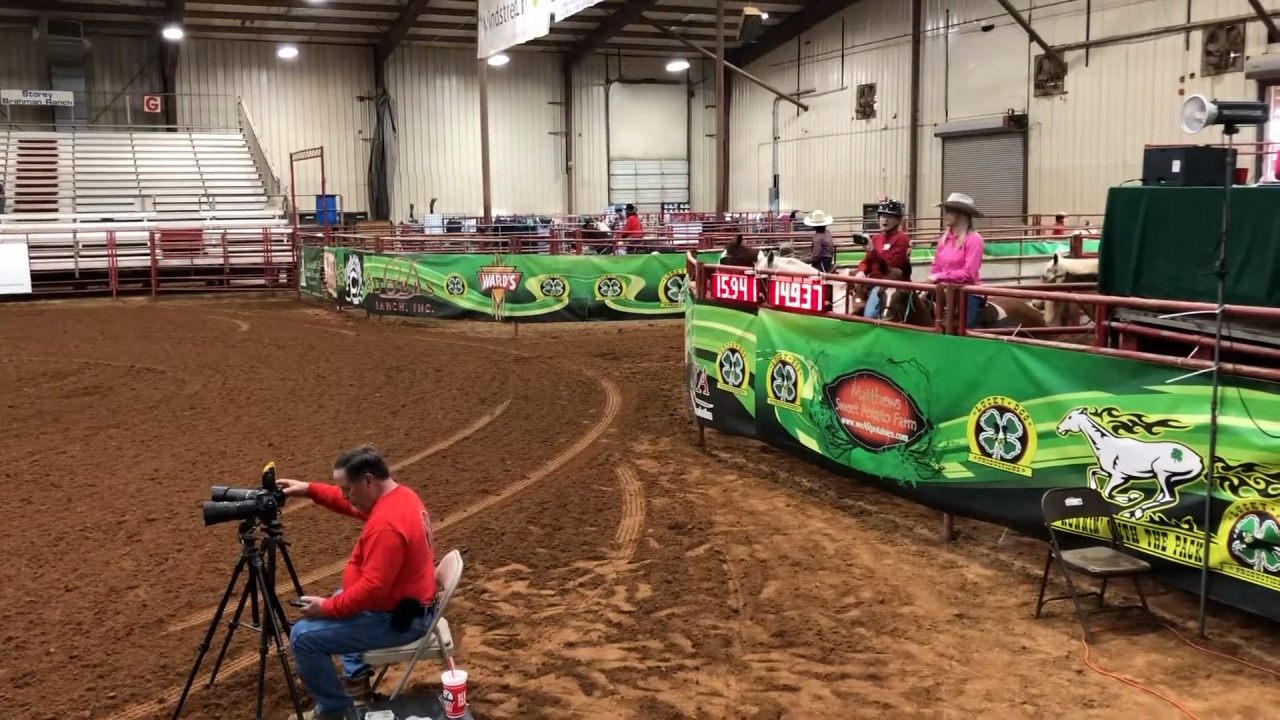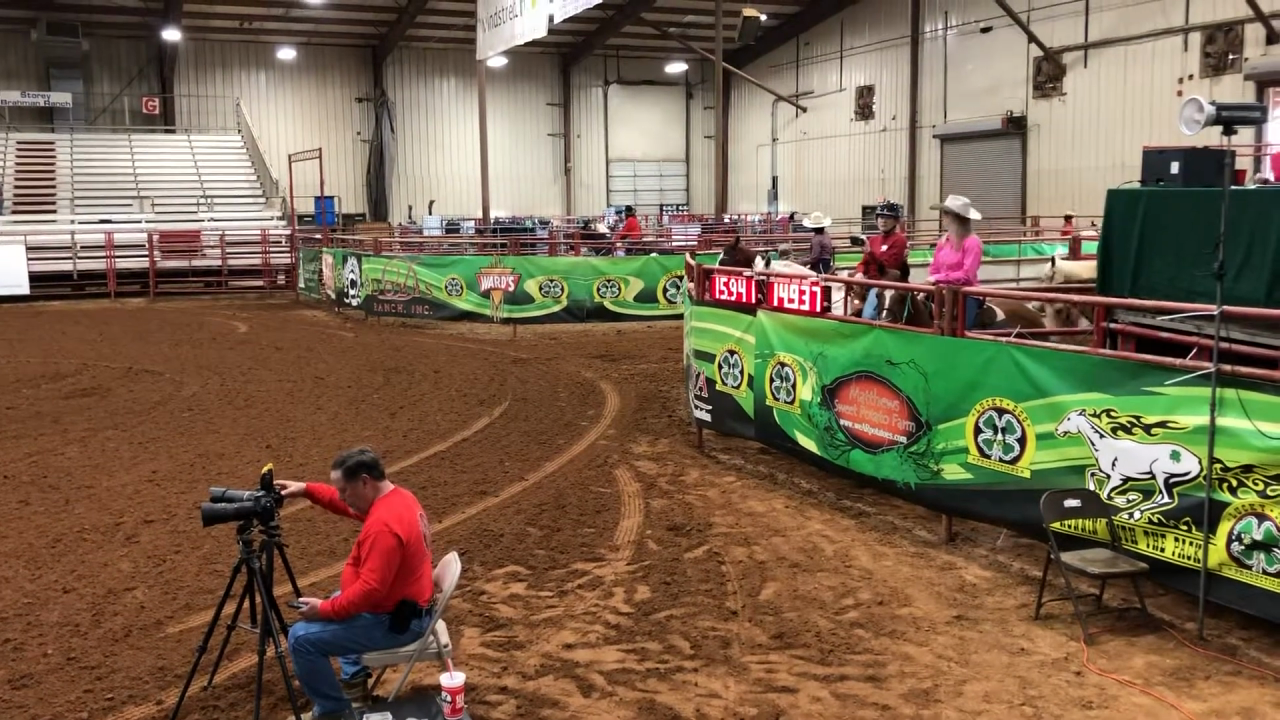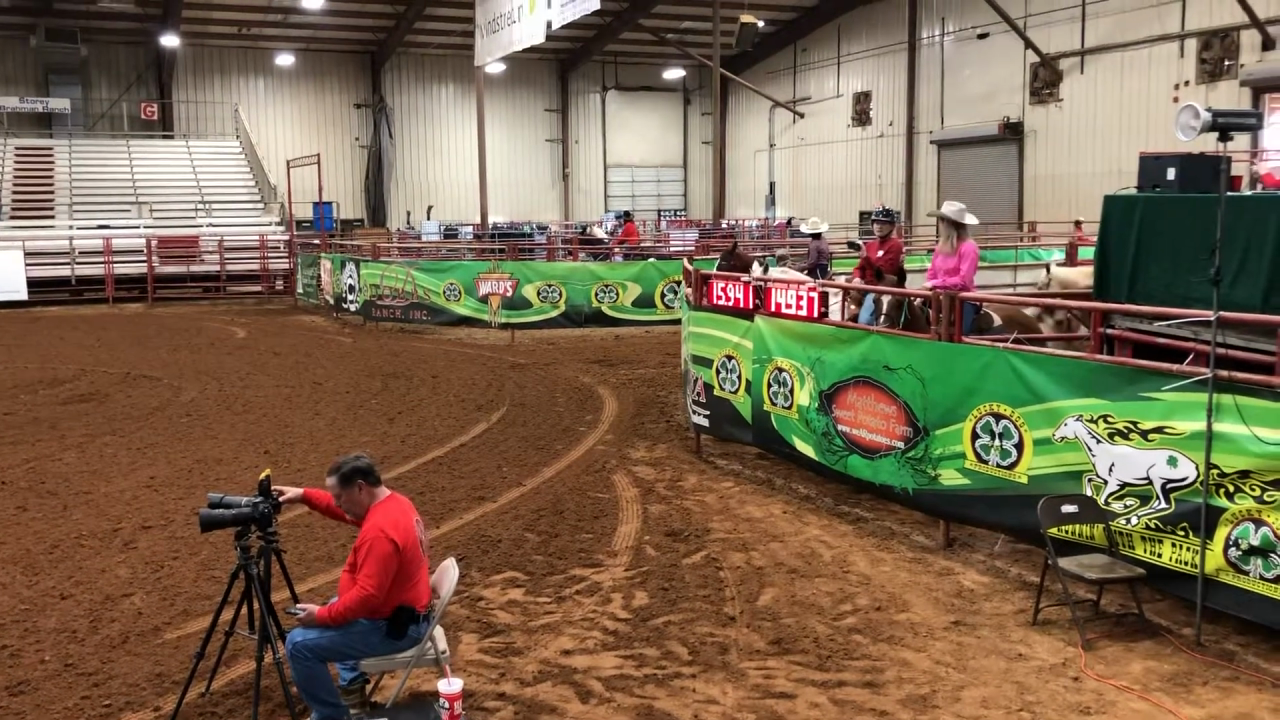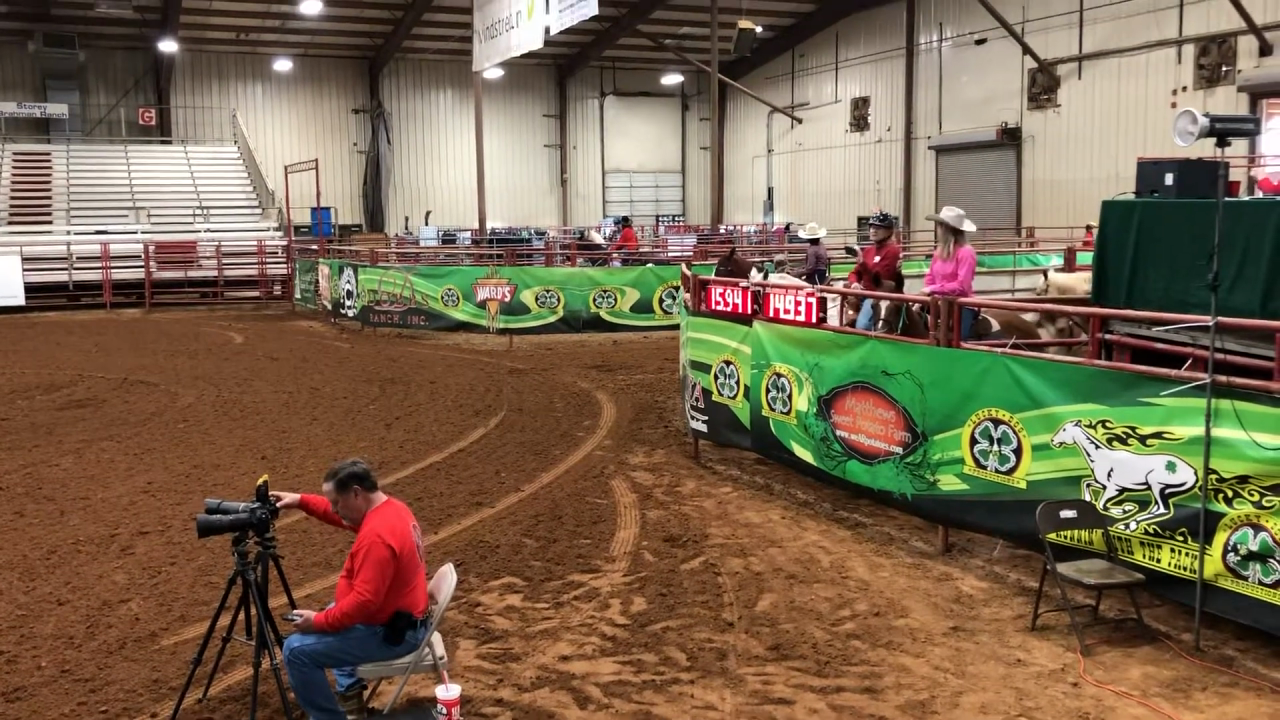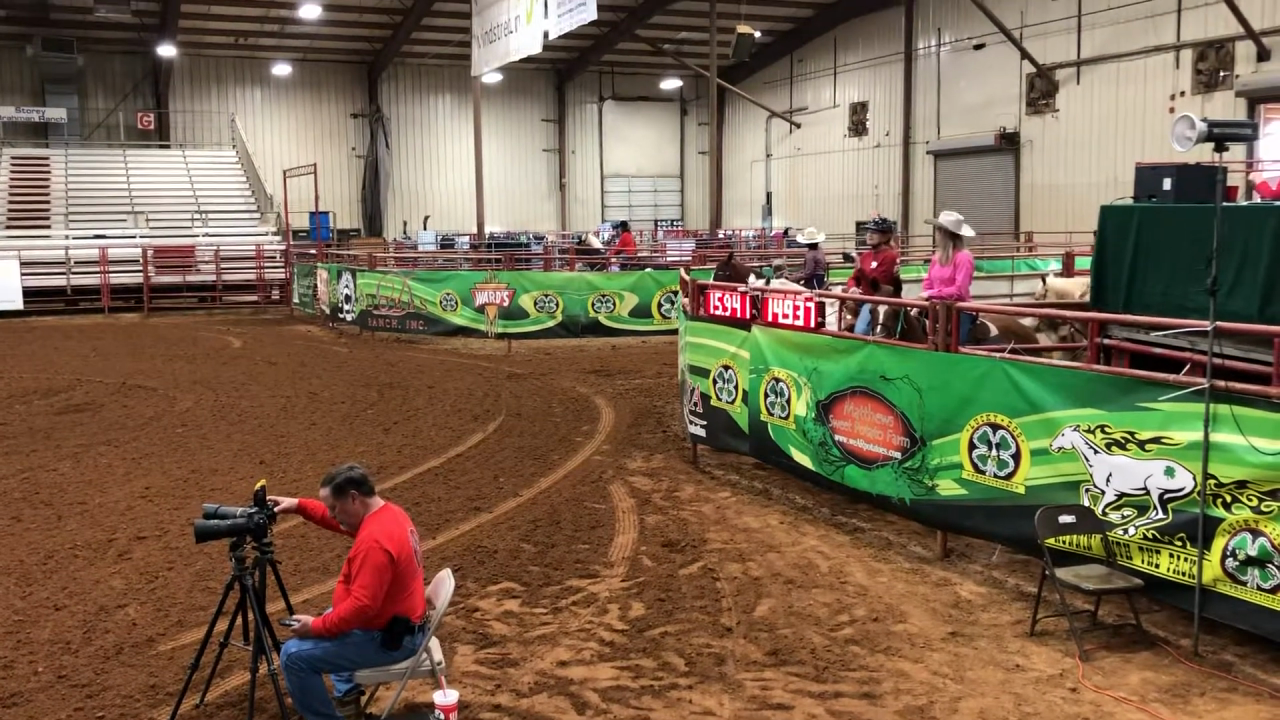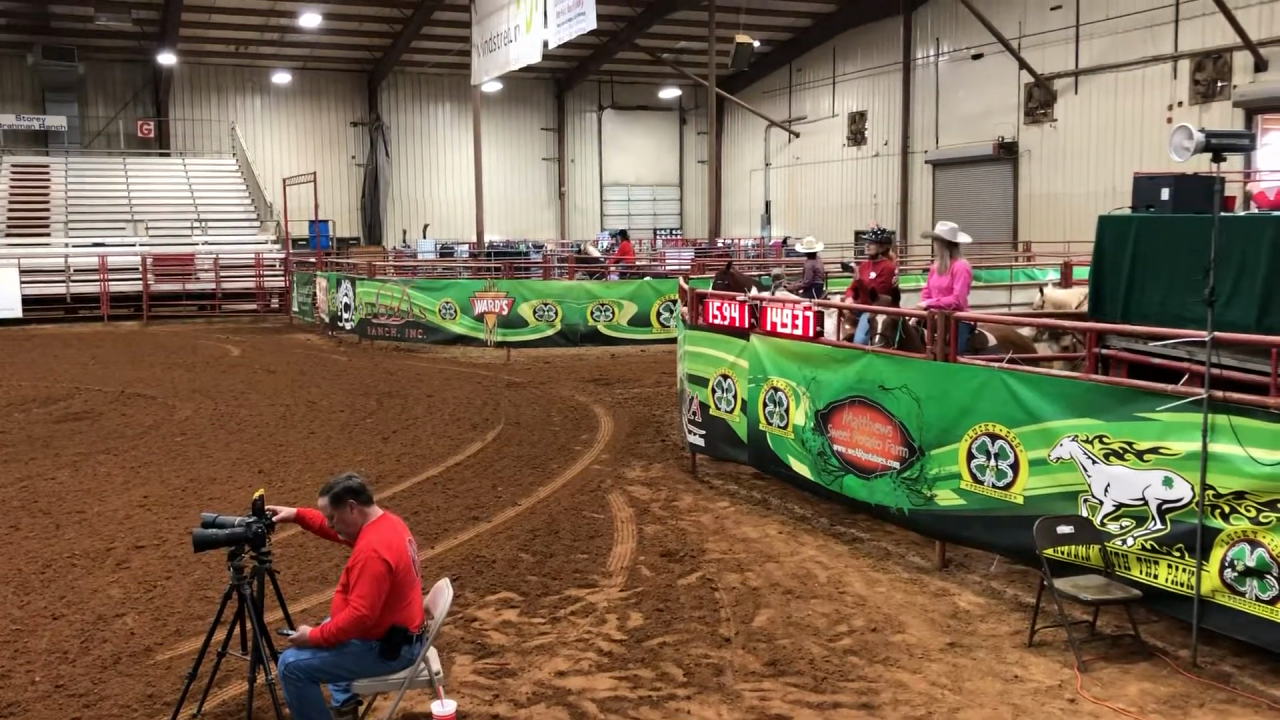
dt=0.2s
person 1, frame 1
left shoulder: (386, 523)
right shoulder: (400, 495)
left elbow: (372, 588)
right elbow: (349, 502)
left wrist: (327, 607)
right wrist: (309, 489)
left hip: (397, 619)
right hip: (407, 604)
left knee: (303, 636)
right knee: (343, 600)
right ankle: (357, 677)
person 1, frame 2
left shoulder: (384, 524)
right shoulder: (398, 496)
left elbow: (370, 589)
right elbow: (347, 503)
left wrist: (324, 609)
right wrist: (306, 489)
left hip: (396, 621)
right hip: (406, 606)
left knee: (301, 638)
right knee: (340, 603)
right ankle: (355, 678)
person 1, frame 3
left shoulder: (380, 530)
right shoulder: (395, 502)
left elbow: (367, 596)
right elbow: (344, 509)
left wrist: (322, 615)
right wrist: (304, 495)
left hip: (393, 627)
right hip: (404, 612)
left knee: (299, 644)
right knee: (337, 608)
right ankle: (353, 685)
person 1, frame 4
left shoulder: (377, 536)
right shoulder: (392, 507)
left elbow: (363, 601)
right elbow: (339, 513)
left wrist: (318, 621)
right wrist: (301, 501)
left hip: (391, 633)
right hip: (402, 619)
left knee: (296, 650)
right knee: (334, 613)
right ankle: (350, 690)
person 1, frame 5
left shoulder: (374, 541)
right shoulder: (390, 512)
left elbow: (361, 606)
right elbow: (338, 518)
left wrist: (315, 626)
right wrist: (298, 505)
left hip: (389, 638)
right hip: (400, 624)
left knee: (294, 655)
right knee: (332, 619)
right ankle: (347, 696)
person 1, frame 6
left shoulder: (373, 550)
right shoulder: (388, 522)
left elbow: (360, 616)
right elbow: (336, 527)
left wrist: (313, 637)
right wrist: (297, 514)
left hip: (387, 648)
right hip: (397, 634)
left knee: (291, 665)
right knee: (330, 629)
